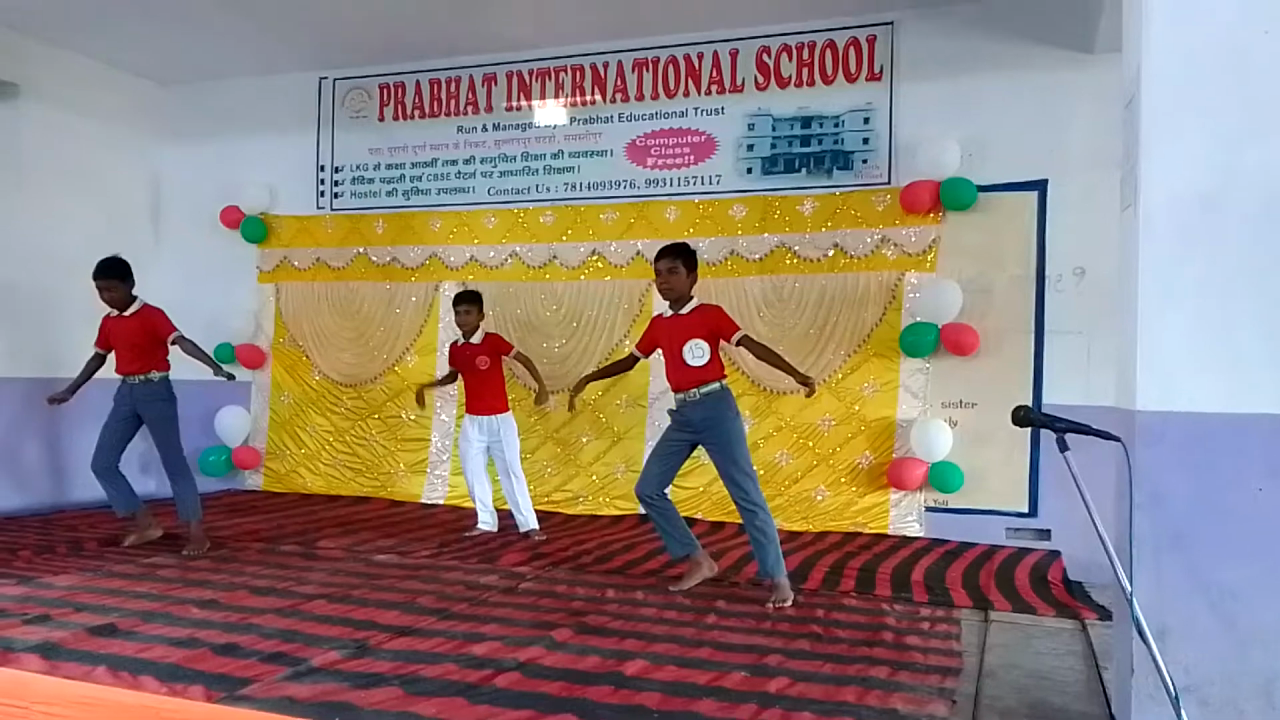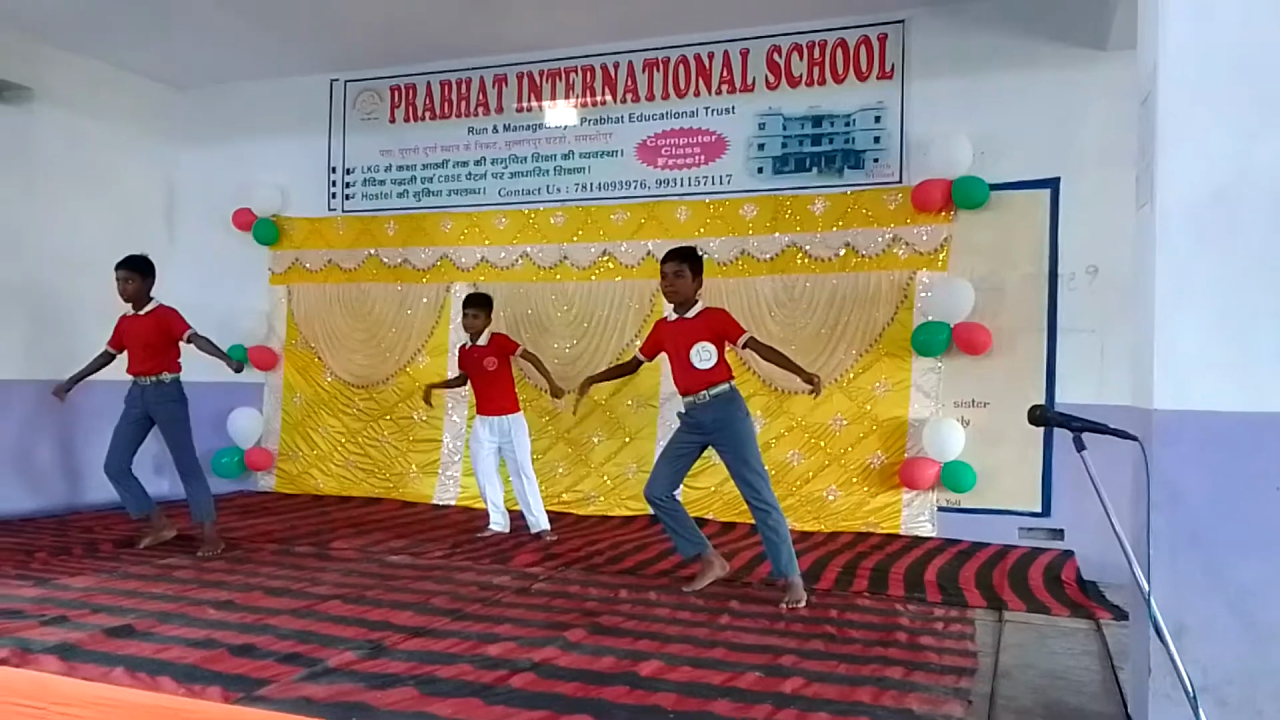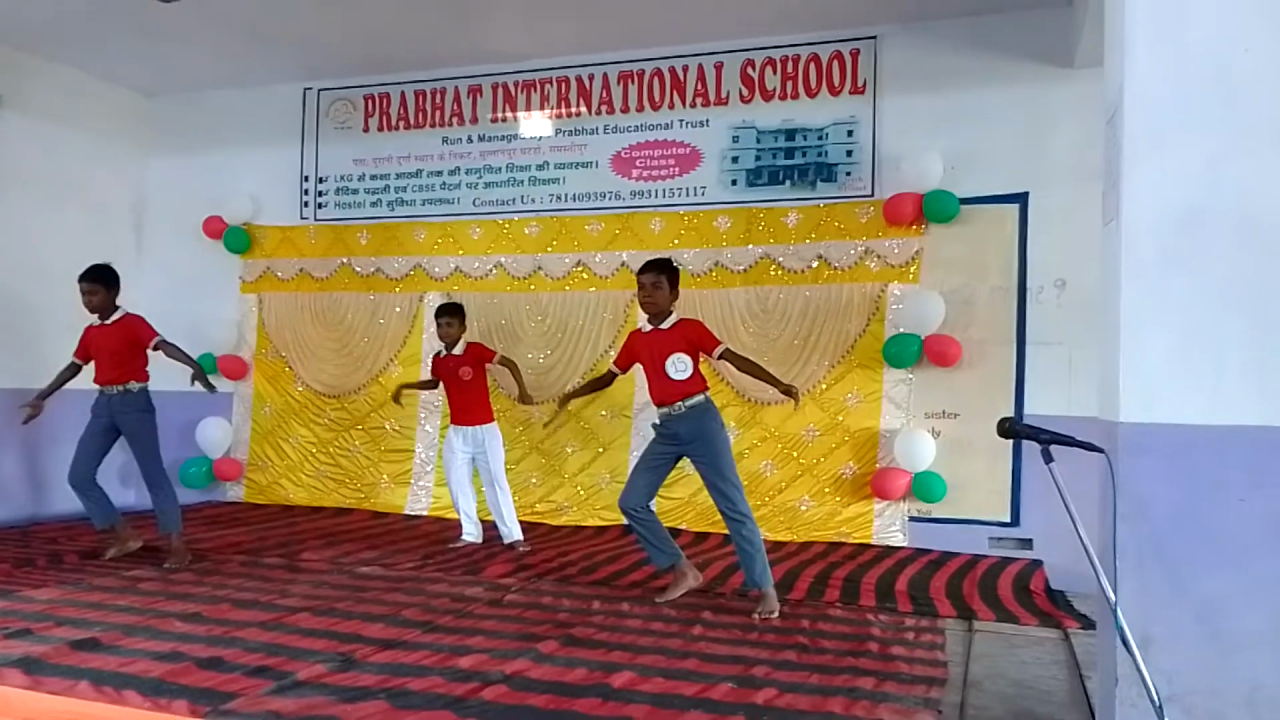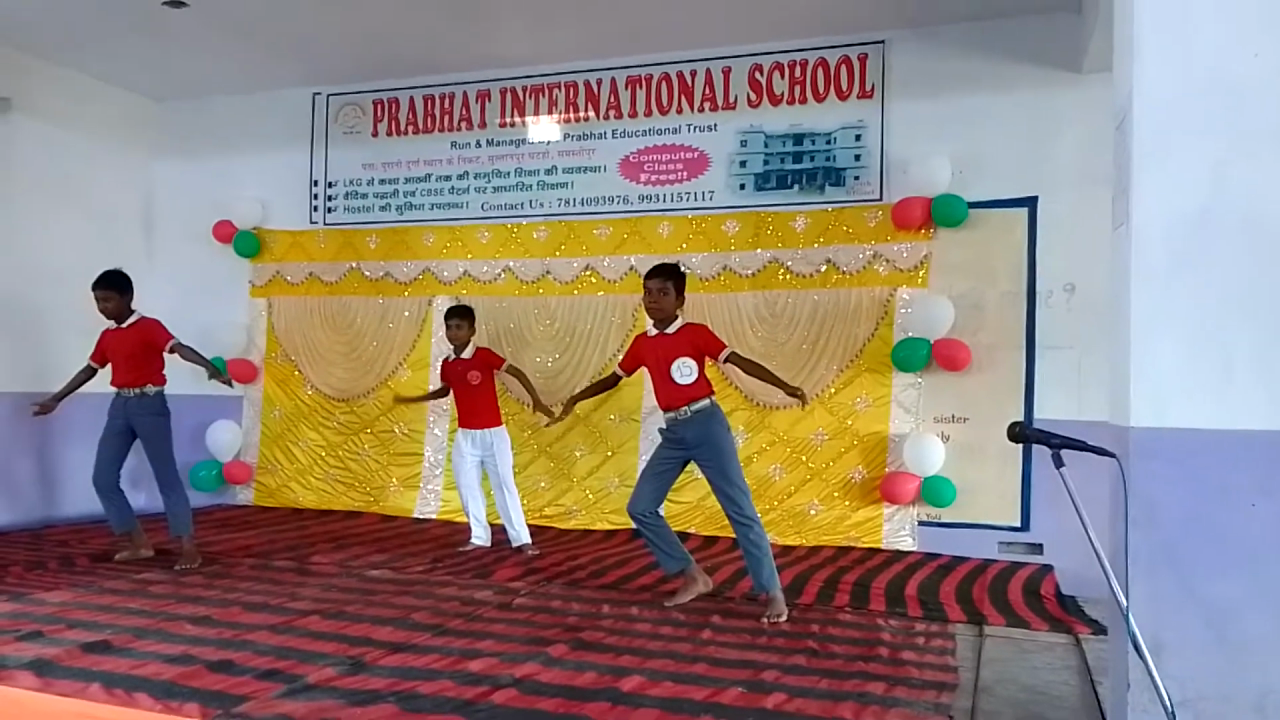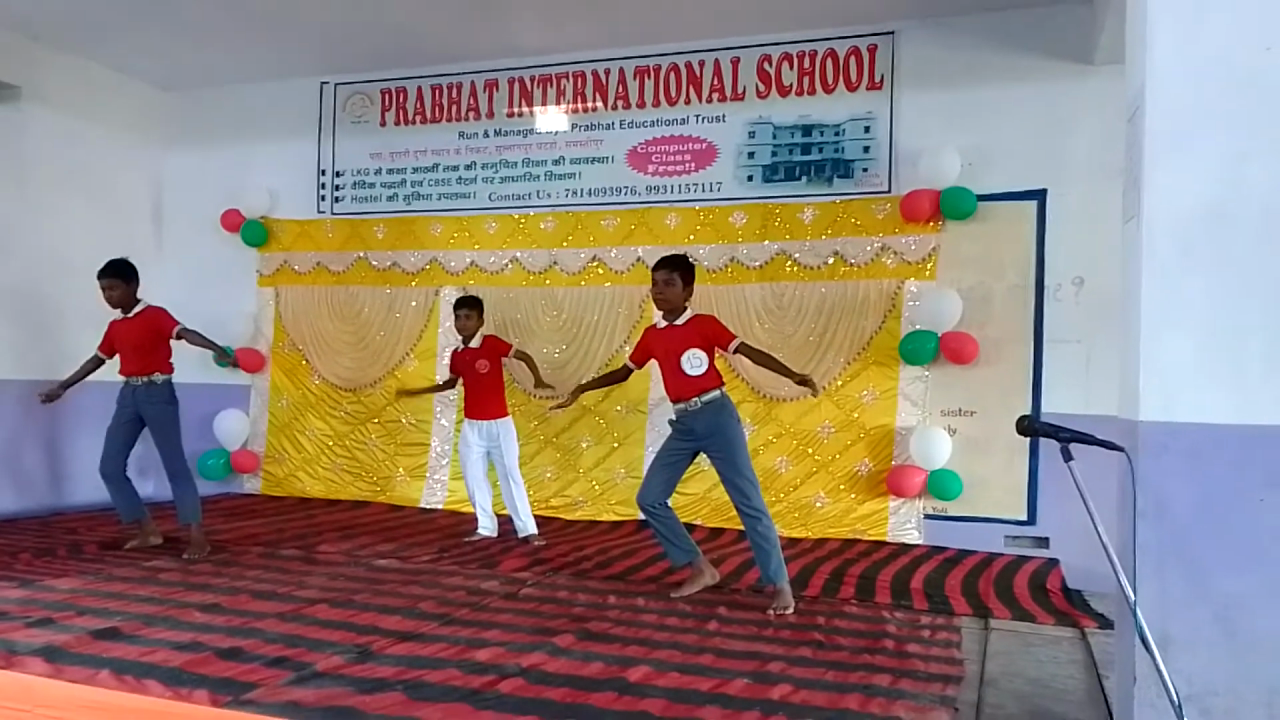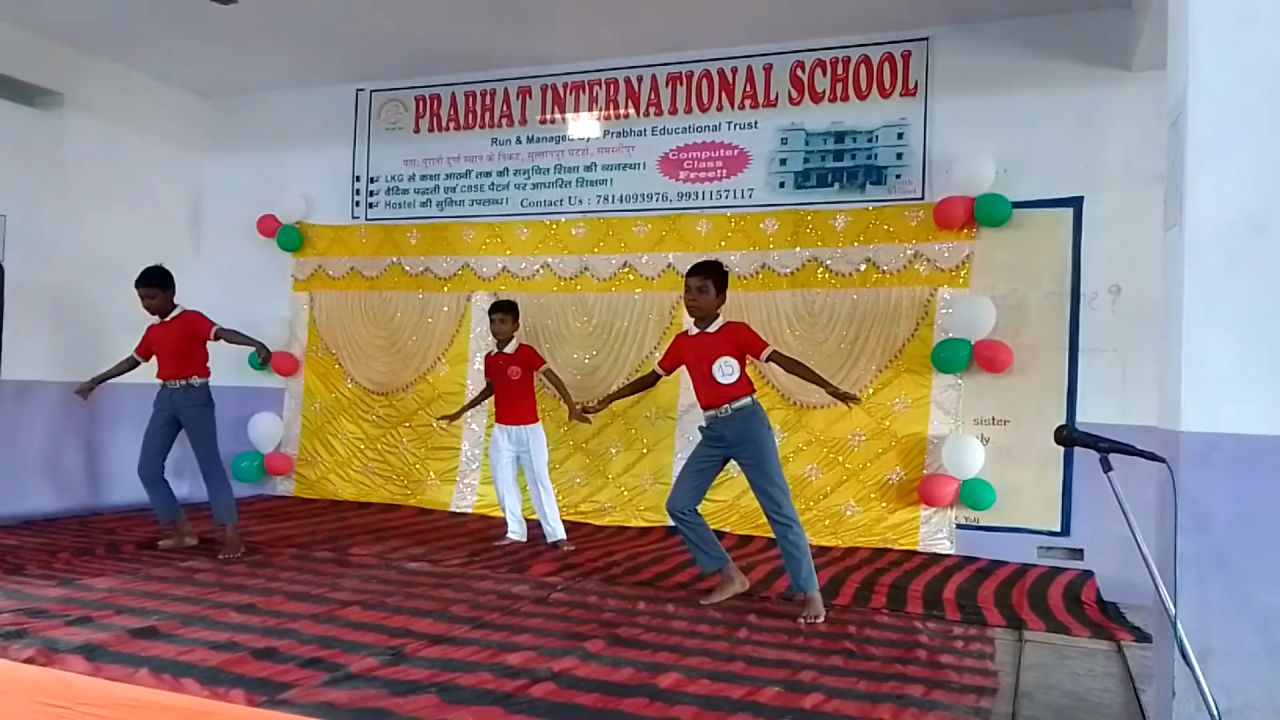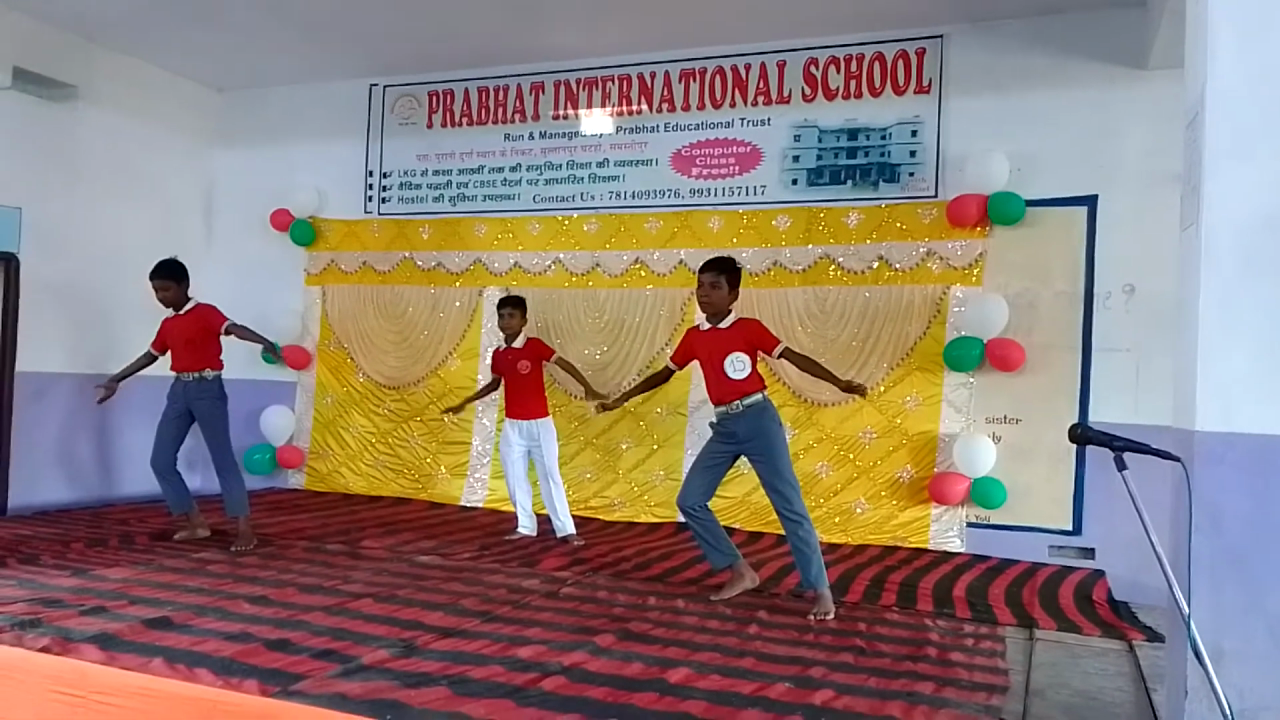
dt=0.7s
person 1, frame 1
left shoulder: (711, 314)
right shoulder: (657, 324)
left elbow: (752, 346)
right elbow: (629, 361)
left wrist: (796, 375)
right wrist: (587, 379)
left hip: (716, 408)
right hip: (682, 415)
left knee: (747, 495)
right knee: (648, 489)
left ankle: (779, 579)
right ankle: (699, 561)
person 1, frame 2
left shoulder: (716, 317)
right shoulder: (662, 328)
left elbow: (759, 347)
right elbow: (633, 364)
left wrist: (802, 373)
right wrist: (592, 380)
left hip: (726, 409)
right hip: (692, 417)
left knee: (759, 495)
right knee: (657, 491)
left ankle: (792, 579)
right ankle: (710, 561)
person 1, frame 3
left shoulder: (691, 328)
right shoulder: (635, 339)
left elbow: (734, 358)
right elbow: (608, 377)
left wrist: (779, 384)
right wrist: (571, 396)
left hip: (701, 420)
right hip: (666, 428)
left knee: (733, 506)
right knee: (631, 502)
left ankle: (766, 589)
right ankle: (683, 571)
person 1, frame 4
left shoulder: (696, 333)
right shoulder: (641, 343)
left elbow: (740, 362)
right elbow: (613, 379)
left wrist: (784, 386)
right wrist: (576, 398)
left hip: (706, 425)
right hip: (672, 433)
left knee: (740, 510)
right knee: (640, 507)
left ankle: (773, 594)
right ankle: (693, 577)
person 1, frame 5
left shoulder: (706, 324)
right shoulder: (651, 335)
left elbow: (750, 352)
right elbow: (623, 372)
left wrist: (794, 376)
right wrist: (581, 389)
left hip: (717, 416)
right hip: (683, 424)
left knee: (748, 502)
right knee: (649, 498)
left ankle: (780, 586)
right ankle: (700, 569)
person 1, frame 6
left shoulder: (737, 332)
right shoulder: (682, 342)
left elbow: (783, 360)
right elbow: (651, 378)
left wrist: (828, 387)
right wrist: (609, 399)
left hip: (747, 423)
right hip: (713, 431)
left knee: (779, 509)
right knee: (679, 504)
left ankle: (811, 594)
right ankle: (730, 576)
person 1, frame 7
left shoulder: (749, 328)
right shoulder: (694, 336)
left elbow: (794, 357)
right elbow: (664, 373)
left wrist: (839, 383)
right wrist: (623, 398)
left hip: (758, 420)
right hip: (723, 427)
left knee: (789, 506)
right knee: (689, 500)
left ankle: (821, 591)
right ankle: (740, 572)
person 2, frame 1
left shoulder: (152, 315)
right shoulder: (107, 322)
left elbow: (181, 342)
right elbow: (98, 358)
left wrist: (215, 367)
right wrist: (69, 391)
left hip: (155, 392)
right hip: (125, 393)
left knee: (174, 463)
right knee: (102, 463)
left ankle: (197, 531)
right ankle: (145, 523)
person 2, frame 2
left shoulder: (166, 315)
right shoulder: (124, 322)
left elbow: (195, 338)
right elbow: (107, 355)
left wrist: (227, 359)
right wrist: (72, 381)
left hip: (166, 393)
right hip: (137, 395)
left knee: (186, 464)
right knee: (115, 466)
left ankle: (211, 533)
right ankle: (159, 525)
person 2, frame 3
left shoulder: (133, 323)
right shoulder: (90, 332)
left elbow: (163, 346)
right elbow: (74, 367)
left wrist: (195, 366)
right wrist: (41, 398)
left hip: (133, 402)
right hip: (103, 404)
left knee: (153, 474)
right knee: (79, 475)
left ankle: (178, 544)
right ankle: (124, 535)
person 2, frame 4
left shoulder: (149, 327)
right shoulder: (107, 336)
left elbow: (179, 348)
right elbow: (89, 370)
left wrist: (209, 367)
right wrist: (56, 399)
left hip: (149, 405)
right hip: (119, 407)
left knee: (166, 477)
right knee: (103, 478)
left ankle: (189, 547)
right ankle: (139, 542)
person 2, frame 5
left shoulder: (155, 315)
right shoulder: (114, 327)
left elbow: (185, 333)
right elbow: (97, 360)
left wrist: (218, 350)
right wrist: (62, 387)
left hip: (157, 393)
right hip: (128, 395)
left knee: (175, 465)
right knee: (110, 467)
left ankle: (198, 537)
right ankle: (148, 531)
person 2, frame 6
left shoulder: (192, 319)
right shoulder: (152, 331)
left elbow: (223, 333)
right elbow: (133, 361)
left wrist: (256, 344)
right wrist: (95, 381)
left hip: (194, 396)
right hip: (165, 398)
left knee: (211, 466)
right knee: (148, 468)
left ankle: (232, 537)
right ankle: (183, 531)
person 2, frame 7
left shoulder: (205, 313)
right shoulder: (167, 325)
left elbow: (233, 328)
right elbow: (150, 355)
left wrist: (265, 342)
right wrist: (116, 379)
left hip: (207, 389)
right hip: (179, 390)
left knee: (223, 459)
right knee: (161, 460)
left ankle: (245, 529)
right ankle: (196, 523)
person 3, frame 1
left shoulder: (494, 341)
right shoulder: (455, 348)
left elbow: (524, 360)
left wrist: (541, 386)
right wrist: (426, 387)
left hip: (500, 419)
right hip: (472, 422)
left knee: (511, 472)
right knee: (474, 473)
left ankle: (529, 524)
right ankle: (486, 522)
person 3, frame 2
left shoulder: (500, 341)
right shoulder: (464, 351)
left elbow: (531, 358)
left wrist: (552, 384)
right wrist: (434, 386)
left hip: (510, 420)
right hip: (483, 423)
left knee: (522, 472)
right knee: (485, 474)
left ankle: (540, 525)
right ankle: (498, 522)
person 3, frame 3
left shoulder: (475, 350)
right shoulder: (438, 360)
left elbow: (510, 363)
right elbow: (433, 383)
left wrist: (522, 389)
right wrist: (405, 386)
left hip: (485, 430)
right hip: (456, 433)
left knee: (496, 482)
right knee: (458, 484)
left ankle: (513, 536)
right ankle: (470, 533)
person 3, frame 4
left shoulder: (484, 355)
right shoulder: (447, 364)
left elbow: (516, 372)
left wrist: (536, 400)
right wrist: (415, 400)
left hip: (493, 433)
right hip: (465, 436)
left knee: (504, 485)
right knee: (467, 487)
left ankle: (522, 539)
right ankle: (479, 537)
person 3, frame 5
left shoulder: (492, 343)
right shoulder: (456, 355)
left elbow: (524, 356)
right elbow: (450, 383)
left wrist: (538, 379)
right wrist: (418, 392)
left hip: (499, 424)
right hip: (472, 426)
left knee: (510, 476)
right knee: (474, 478)
left ankle: (528, 530)
right ankle: (486, 527)
person 3, frame 6
left shoulder: (526, 352)
right shoulder: (490, 358)
left elbow: (552, 377)
left wrist: (572, 407)
right wrist: (462, 410)
left hip: (529, 429)
right hip: (502, 431)
left knee: (540, 481)
right knee: (504, 483)
left ankle: (557, 534)
right ankle: (516, 531)
person 3, frame 7
left shoulder: (534, 345)
right shoulder: (498, 354)
left elbow: (563, 364)
right elbow: (494, 384)
left wrist: (587, 386)
right wrist: (465, 402)
left hip: (540, 423)
right hip: (512, 426)
left knee: (550, 476)
right knee: (515, 478)
left ankle: (566, 529)
right ankle: (526, 526)
